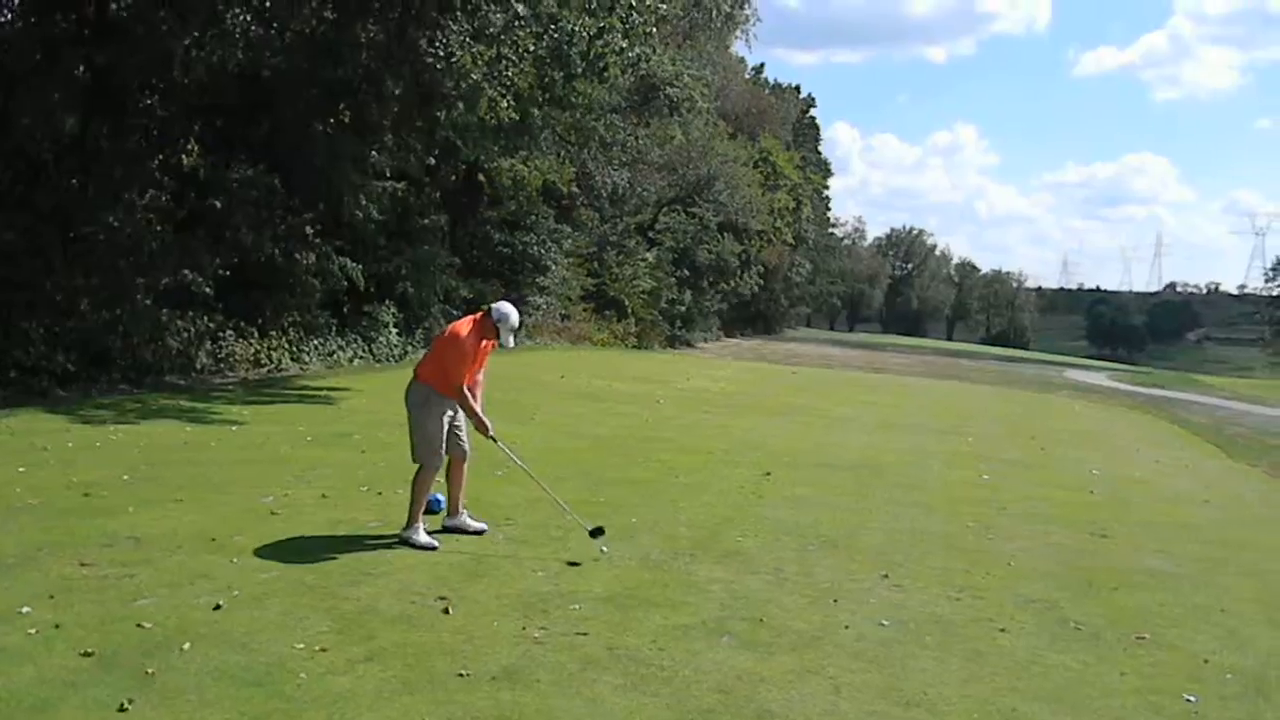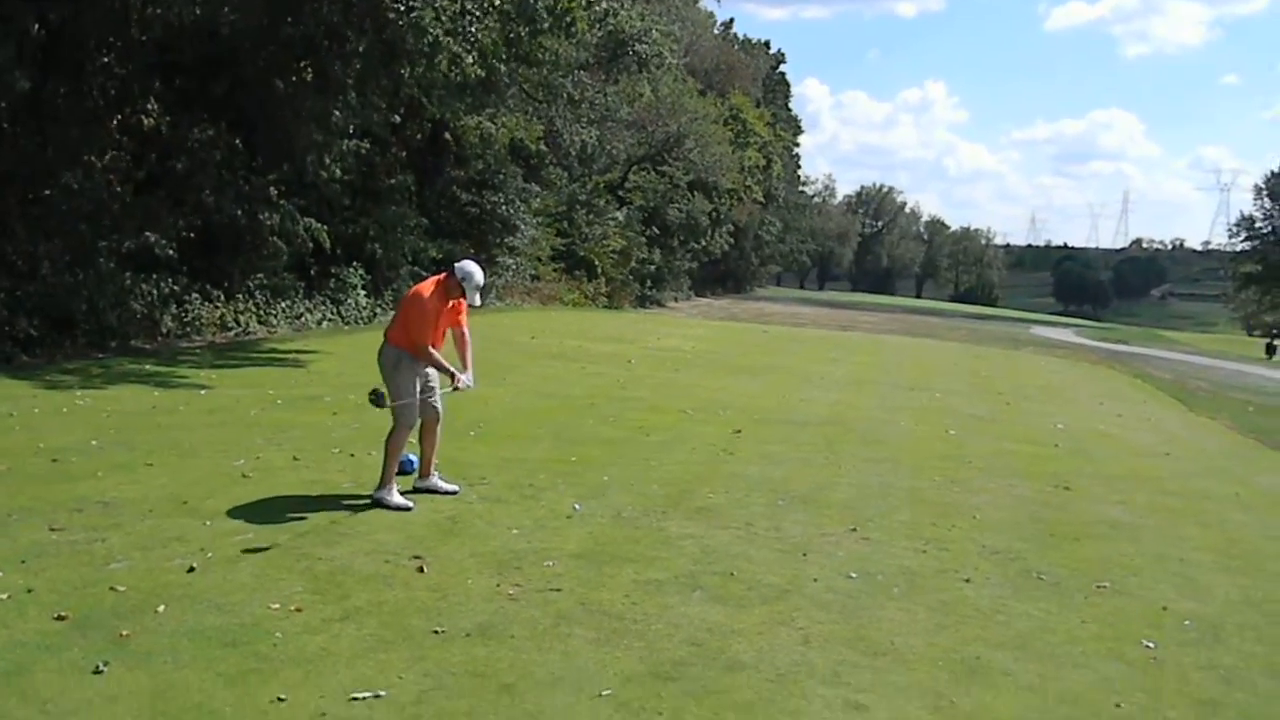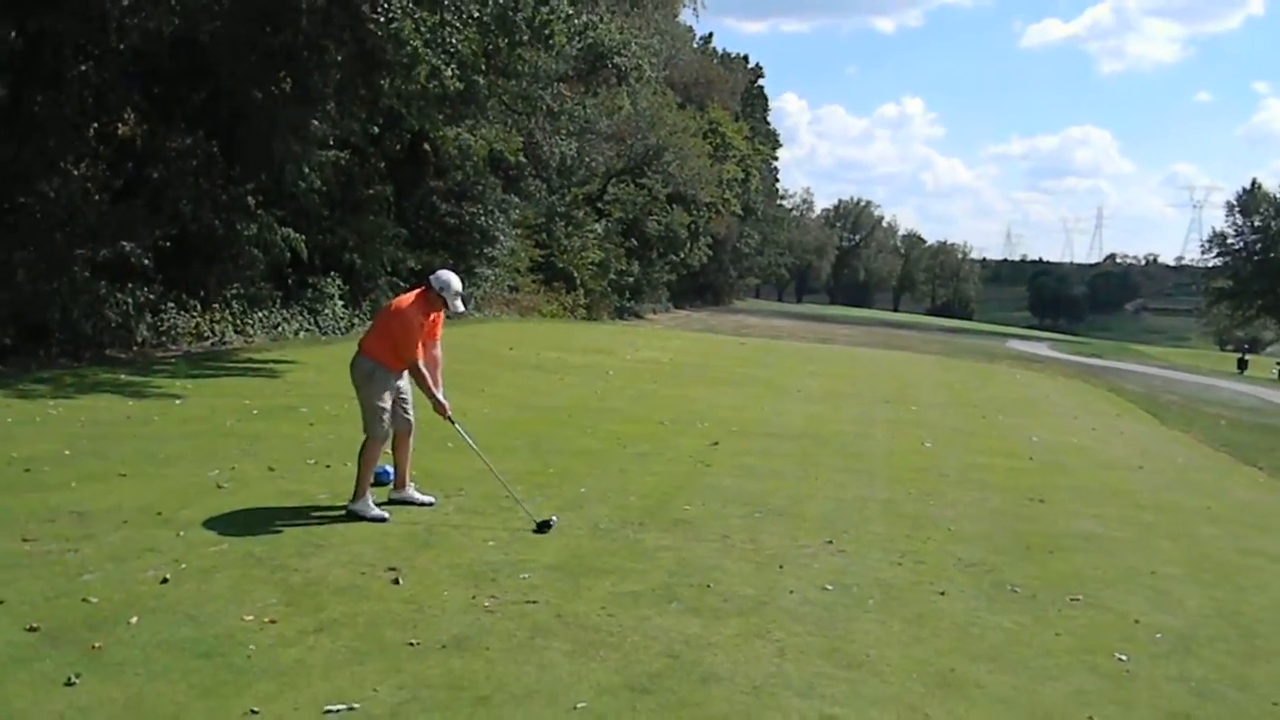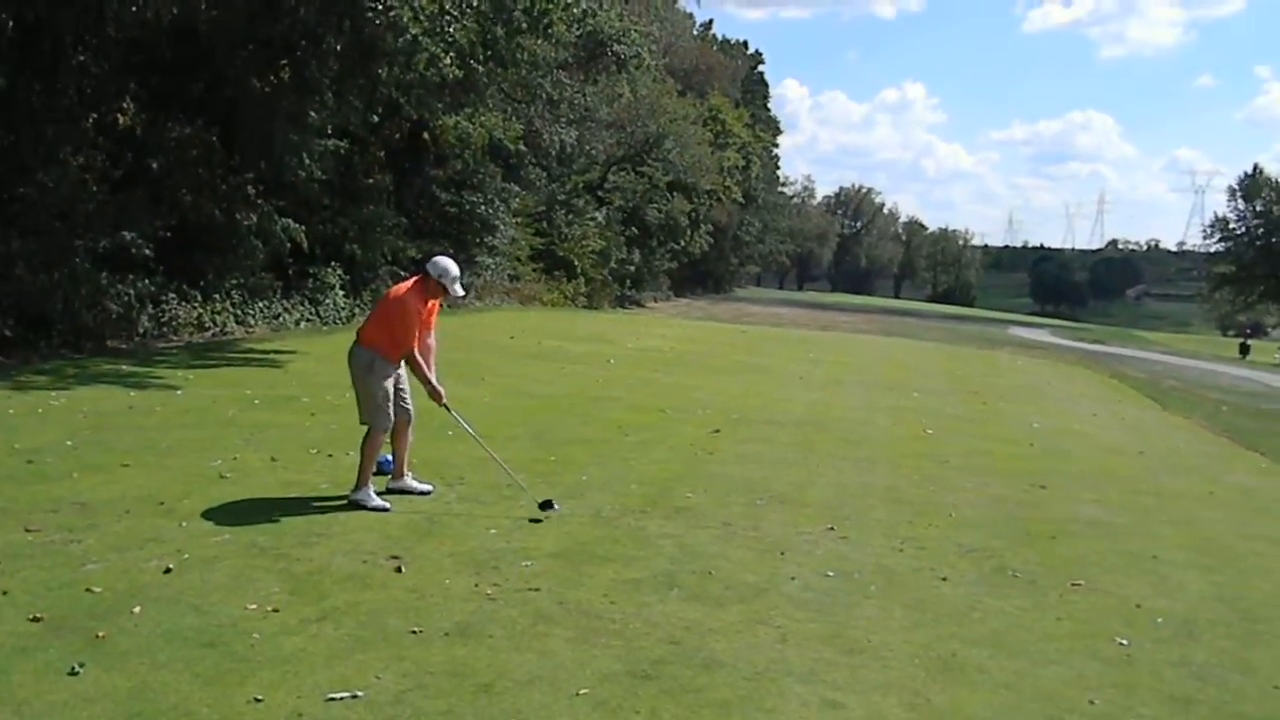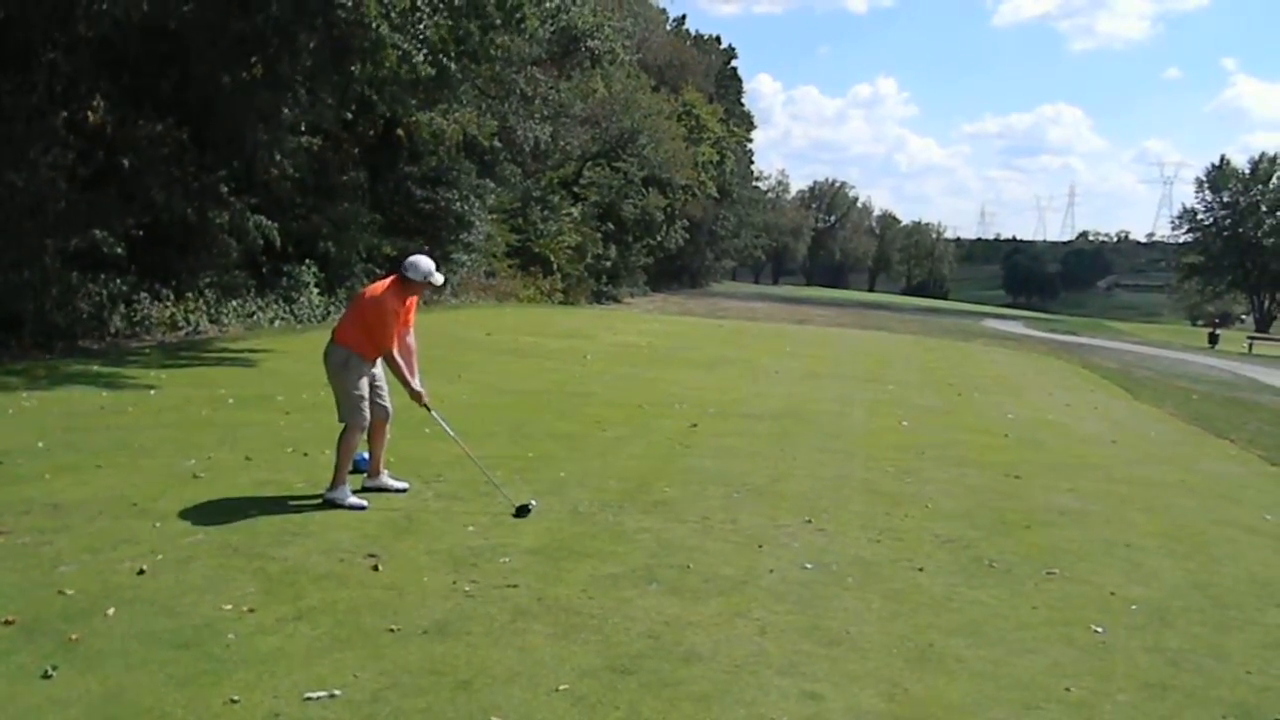
dt=1s
person 1, frame 1
left shoulder: (487, 336)
right shoulder: (462, 337)
left elbow: (477, 374)
right elbow: (459, 388)
left wrist: (478, 411)
right wrist: (477, 417)
left hip: (450, 398)
right hip: (428, 396)
left knee: (460, 455)
right knee: (431, 462)
left ankle: (455, 516)
right ankle: (412, 527)
person 1, frame 2
left shoulder: (456, 297)
right shoulder: (424, 298)
left elbow: (461, 333)
right elbow: (423, 347)
left wrist: (467, 371)
right wrist: (451, 372)
left hip: (424, 359)
right hip: (400, 357)
left knee: (433, 416)
right knee: (406, 421)
left ankle: (426, 477)
right ankle: (385, 489)
person 1, frame 3
left shoulder: (434, 309)
right shoulder: (407, 312)
left elbow: (433, 349)
right elbow: (416, 365)
left wrist: (438, 390)
right wrist: (434, 399)
left hip: (395, 369)
right hip: (372, 368)
left knee: (405, 427)
right knee: (379, 432)
left ankle: (402, 488)
right ankle: (359, 499)
person 1, frame 4
left shoulder: (431, 297)
right shoulder: (406, 300)
left elbow: (427, 338)
right elbow: (411, 352)
left wrist: (432, 378)
right wrist: (430, 385)
left hip: (392, 359)
right hip: (371, 358)
left knee: (404, 418)
right knee: (381, 423)
left ankle: (400, 478)
right ankle: (362, 490)
person 1, frame 5
left shoulder: (408, 295)
right shoulder: (384, 301)
left elbow: (406, 336)
right elbow: (390, 353)
left wrist: (415, 378)
right wrist: (410, 387)
left hip: (368, 356)
right hip: (346, 357)
left knee: (382, 414)
right knee: (358, 421)
left ankle: (376, 475)
right ankle: (337, 488)
